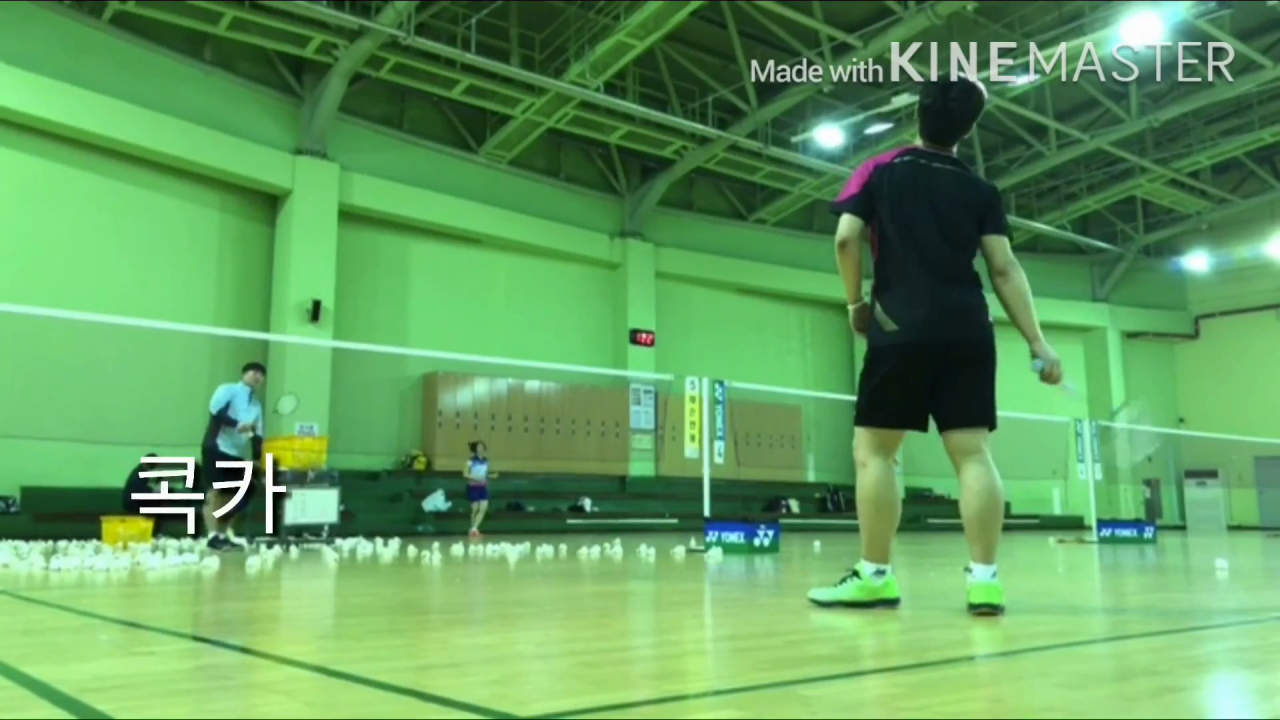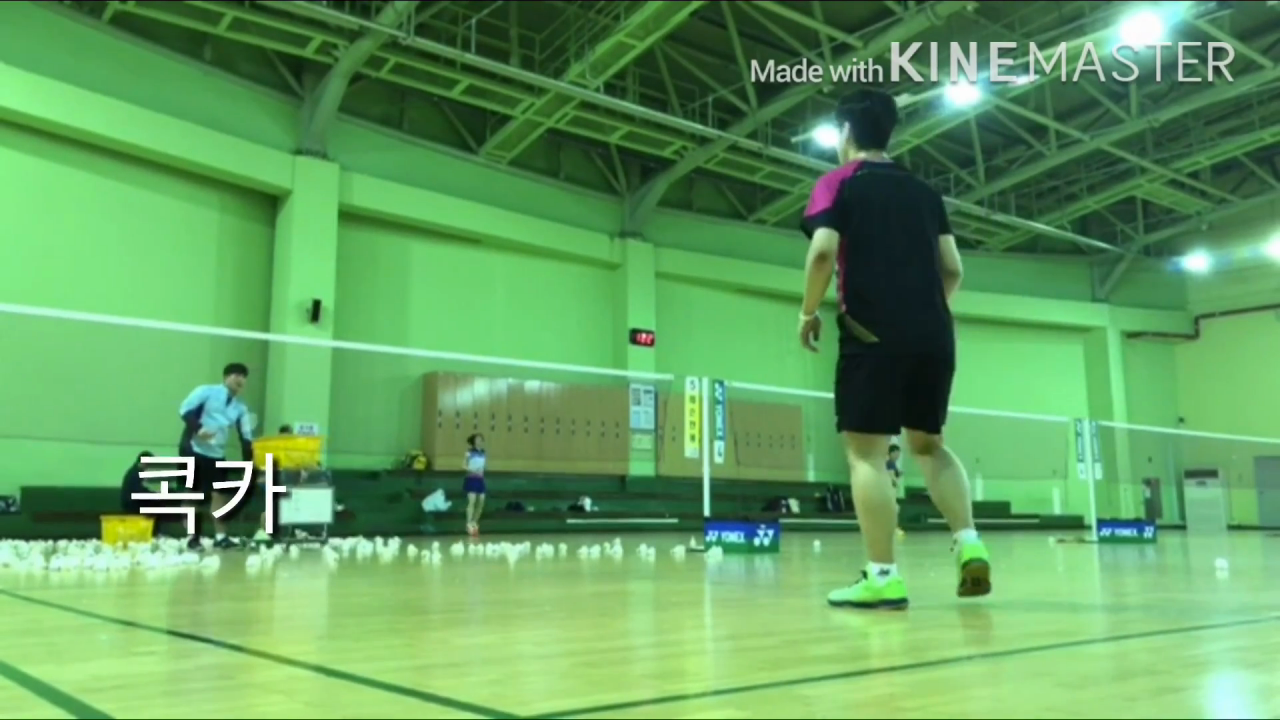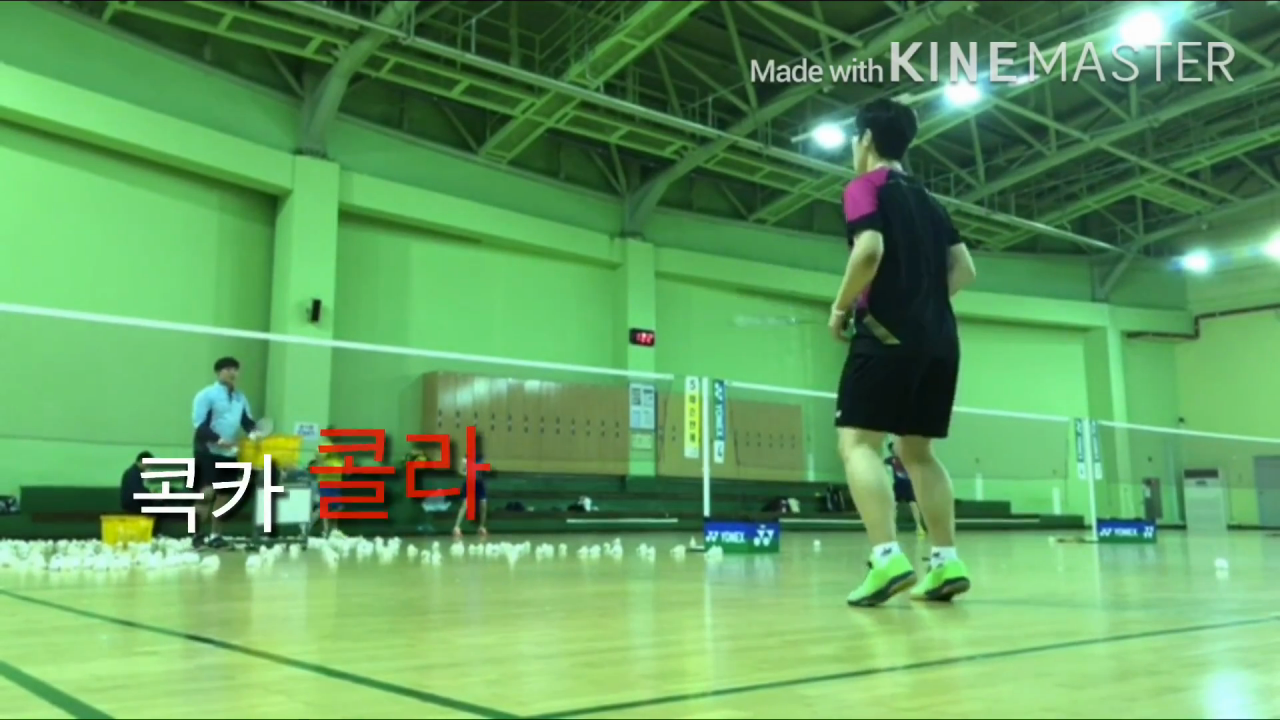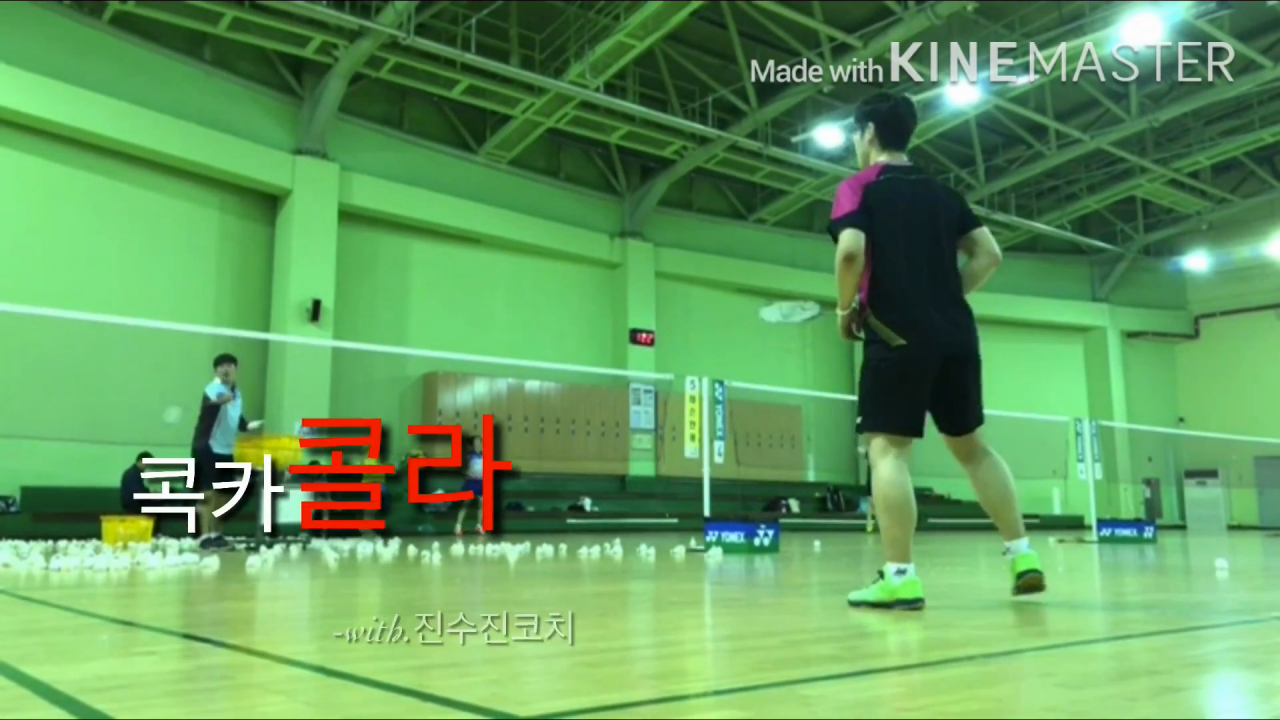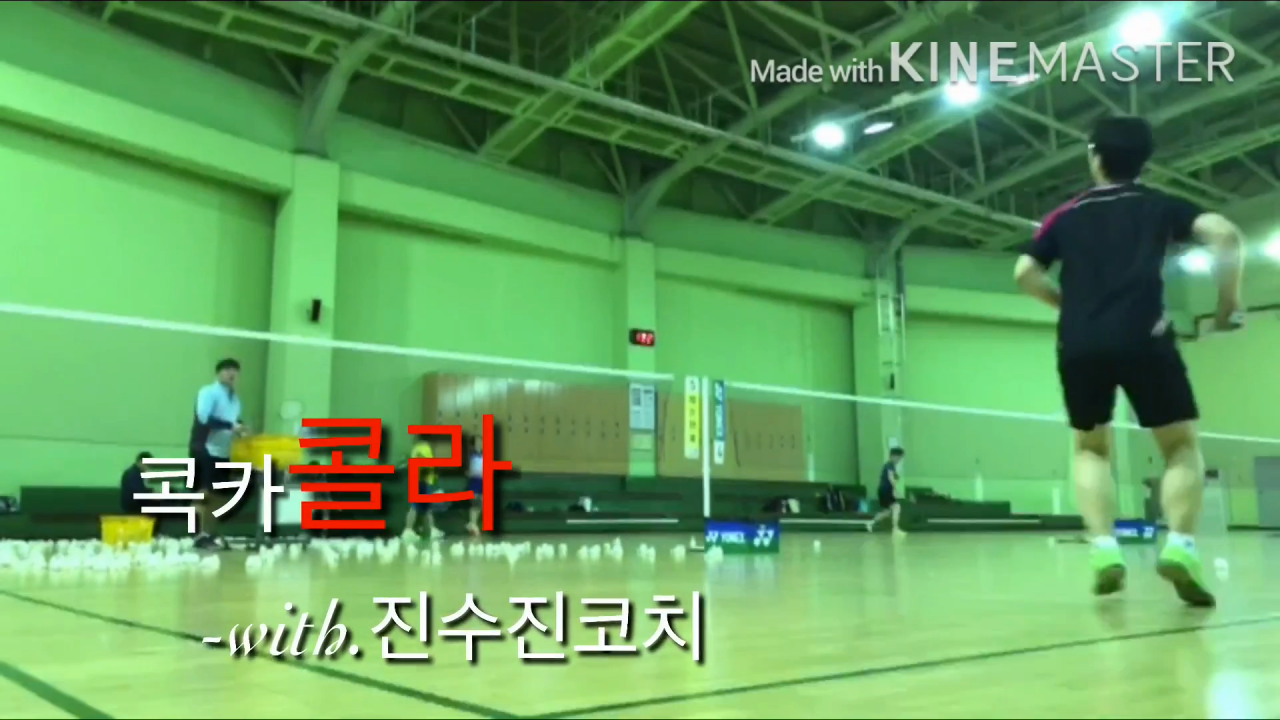
dt=0.7s
person 1, frame 1
left shoulder: (878, 172)
right shoulder: (980, 191)
left elbow: (846, 238)
right elbow: (1004, 269)
left wrist: (856, 300)
right wrist: (1038, 344)
left hip: (900, 330)
right hip: (967, 333)
left knee: (873, 449)
right knee: (972, 452)
left ankle: (875, 575)
right ankle: (984, 578)
person 1, frame 2
left shoulder: (837, 183)
right shoulder: (925, 191)
left elbow: (823, 252)
right elbow: (952, 268)
left wrist: (809, 312)
left hip: (872, 335)
right hip: (934, 336)
left knee: (865, 452)
right knee: (928, 444)
left ankle: (882, 578)
right ankle: (969, 545)
person 1, frame 3
left shoulder: (866, 187)
right shoulder: (927, 200)
left elbow: (869, 250)
right elbow: (963, 270)
left wrist: (841, 306)
left hip: (888, 337)
right hip: (939, 340)
left knee: (858, 443)
right knee: (917, 451)
left ankle: (887, 558)
right ankle: (946, 562)
person 1, frame 4
left shoulder: (858, 187)
right shoulder: (941, 191)
left elbow: (852, 250)
right elbow: (989, 254)
left wrist: (846, 307)
left hip: (898, 340)
right hip: (957, 337)
left knee: (886, 452)
right knee: (973, 449)
left ankle: (899, 577)
right ankle: (1022, 554)
person 1, frame 5
left shoulder: (1066, 216)
right shoulder: (1161, 206)
left elbow: (1024, 273)
right elbow: (1225, 233)
right wrist: (1229, 300)
left hip: (1079, 346)
right hip: (1143, 340)
left knee: (1093, 449)
right knee: (1181, 446)
left ankle: (1105, 551)
right ankle: (1180, 548)
person 2, frame 1
left shoulder: (256, 404)
right shoulder: (228, 390)
left elbow: (257, 434)
right elbow: (215, 409)
left wrist: (256, 459)
right wrist: (236, 424)
left hip: (237, 454)
right hip: (217, 448)
left knee: (230, 495)
right knee: (214, 491)
left ankle: (222, 535)
right ankle: (212, 536)
person 2, frame 2
left shoulder: (240, 407)
right shoulder: (206, 391)
left elbow: (246, 437)
right elbow: (185, 410)
right wrist: (198, 429)
left hip: (217, 455)
right hip: (193, 450)
left knee: (220, 494)
left ankle: (221, 537)
right ankle: (193, 537)
person 2, frame 3
left shoulder: (240, 398)
right shoulder: (207, 395)
left elbow: (247, 420)
right elbow: (199, 423)
left wrist: (253, 431)
right wrist: (217, 439)
left hip: (230, 454)
right hip: (208, 452)
right knee: (207, 492)
left ankle: (215, 536)
right ankle: (199, 534)
person 2, frame 4
left shoulder: (236, 393)
right shoulder: (214, 389)
right elbow: (216, 400)
left wrist: (248, 425)
right wrist: (221, 399)
left hip: (227, 451)
right hip: (207, 449)
left knee: (223, 493)
right knee: (207, 493)
left ankle: (216, 534)
right ankle: (205, 536)
person 2, frame 5
left shoulder: (235, 398)
right shoulder: (208, 393)
left elbow: (235, 422)
right elbow: (204, 418)
left wrist: (241, 430)
right wrist: (230, 425)
left hip: (223, 453)
right hip: (204, 449)
right knee: (203, 492)
left ankle: (209, 535)
right ankle: (200, 534)
